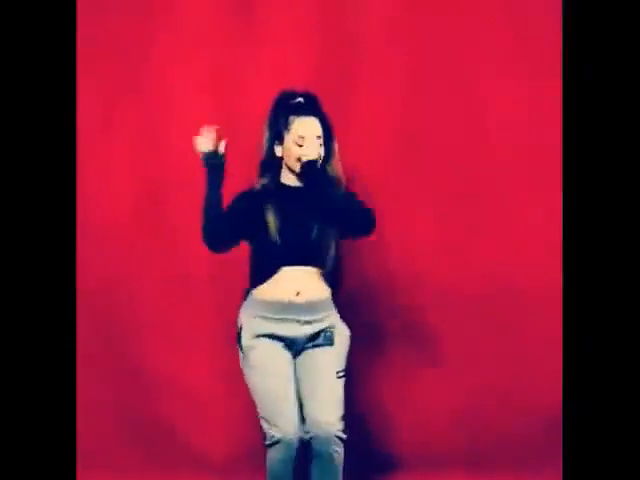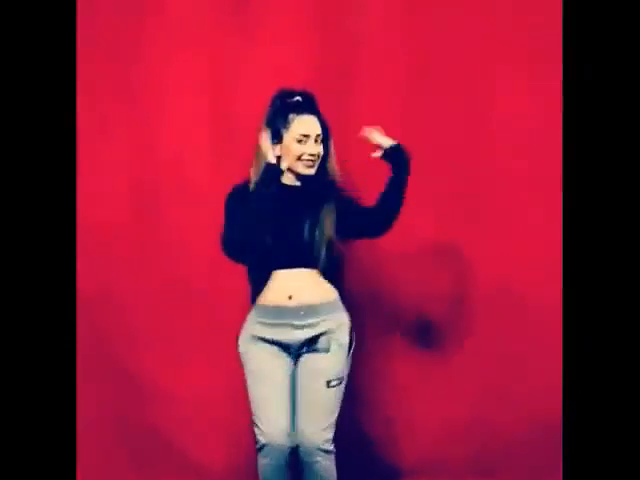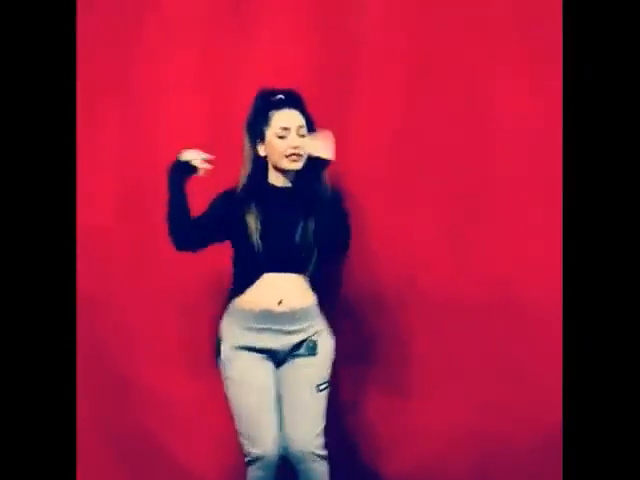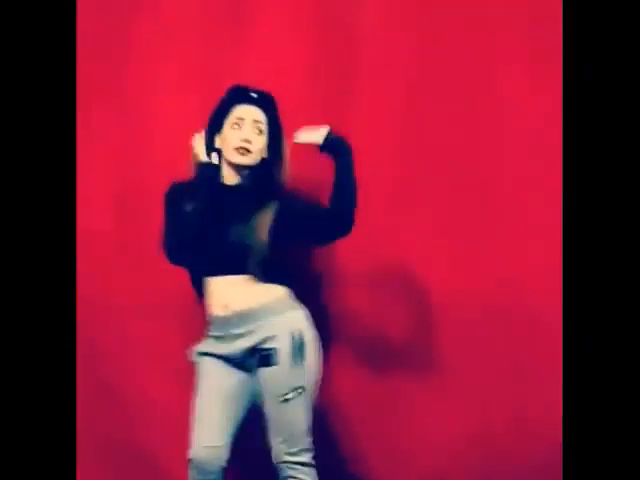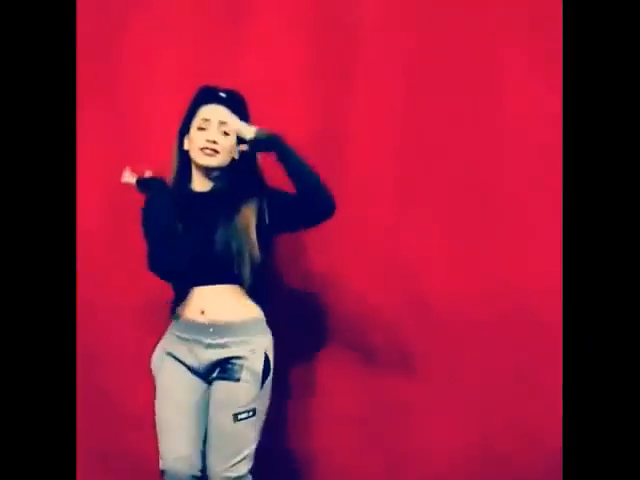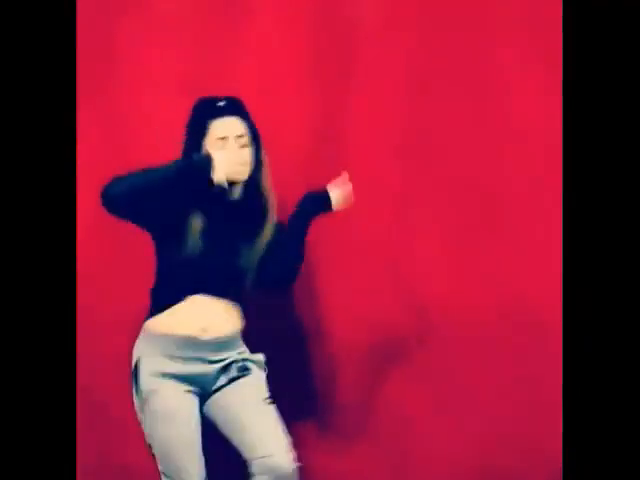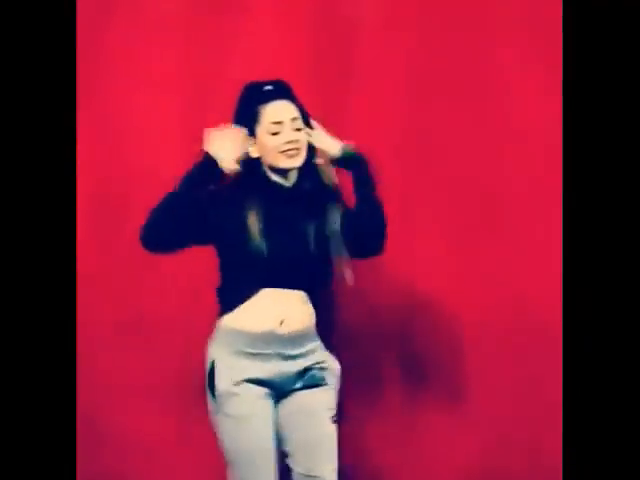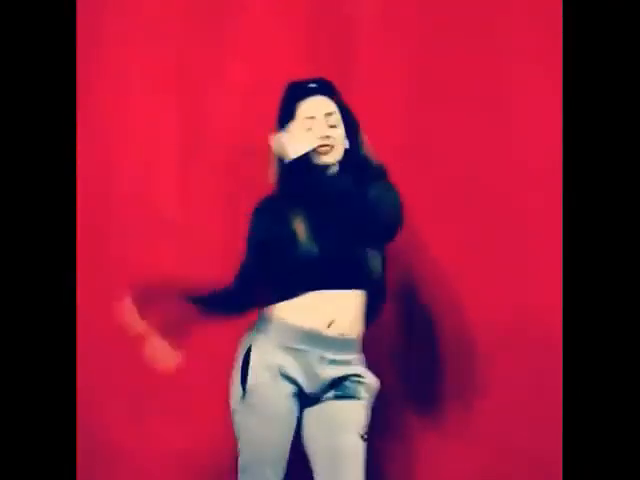
dt=0.5s
person 1, frame 1
left shoulder: (328, 197)
right shoulder: (256, 200)
left elbow: (364, 223)
right elbow: (216, 240)
left wrist: (315, 172)
right wrist: (214, 167)
left hip: (320, 322)
right hip: (262, 323)
left knee: (328, 430)
right knee: (283, 432)
person 1, frame 2
left shoulder: (329, 198)
right shoulder: (247, 197)
left elbow: (377, 221)
right elbow: (236, 248)
left wrist: (398, 160)
right wrist: (268, 178)
left hip: (324, 326)
right hip: (266, 330)
left knee: (314, 440)
right knee: (273, 439)
person 1, frame 3
left shoulder: (317, 199)
right shoulder: (239, 201)
left elbow: (337, 246)
right elbow: (186, 238)
left wrist: (318, 172)
right wrist: (181, 171)
left hip: (304, 332)
right hip: (246, 335)
left knee: (308, 447)
right knee: (261, 448)
person 1, frame 4
left shoulder: (275, 203)
right shoulder: (189, 196)
left elbow: (338, 223)
right elbow: (177, 250)
left wrist: (338, 151)
right wrist: (202, 174)
left hip: (277, 330)
right hip: (220, 340)
person 1, frame 5
left shoulder: (253, 201)
right shoulder: (164, 203)
left elbow: (319, 207)
right elbow: (169, 266)
left wrist: (275, 143)
right wrist: (156, 195)
left hip: (242, 346)
right hip: (181, 345)
person 1, frame 6
left shoulder: (258, 217)
right shoulder: (176, 206)
left elbow: (278, 275)
right elbow: (115, 194)
left wrist: (308, 210)
right wrist: (197, 171)
left hip: (229, 359)
right hip: (164, 360)
person 1, frame 7
left shoulder: (320, 199)
right shoulder: (230, 200)
left elbow: (368, 243)
right elbow: (156, 236)
left wrist: (357, 166)
right wrist: (206, 169)
left hip: (307, 356)
right hip: (241, 356)
person 1, frame 8
left shoulder: (371, 190)
right shoulder: (276, 209)
left elbow: (383, 224)
right elbow: (248, 292)
left wrist: (309, 167)
left hip: (342, 363)
right hip: (276, 352)
